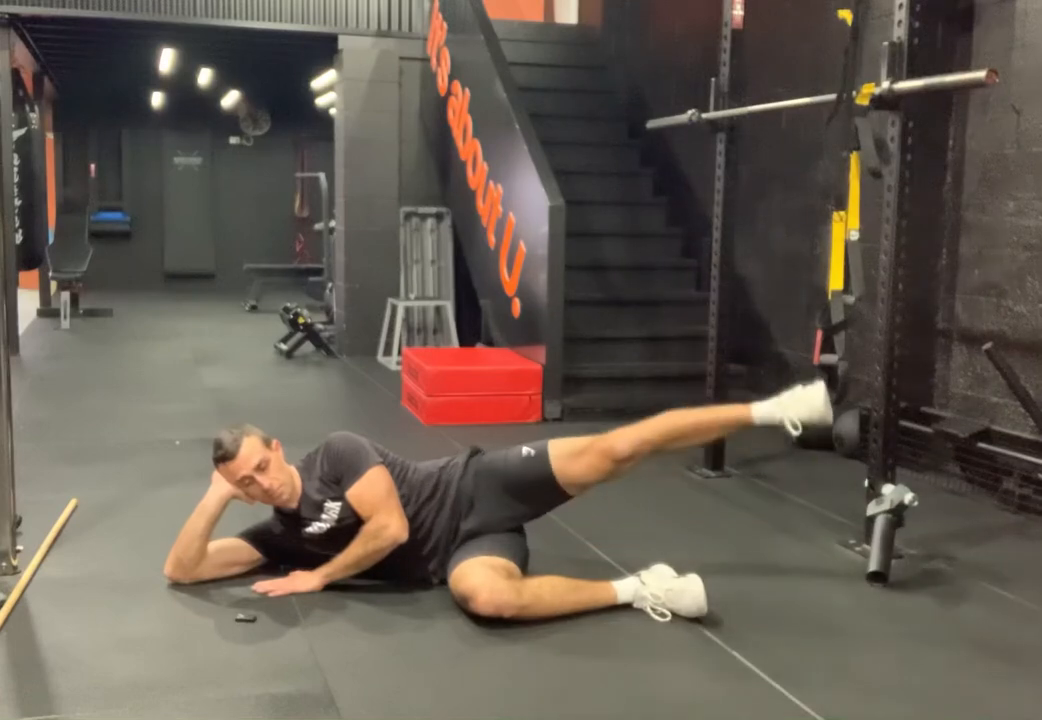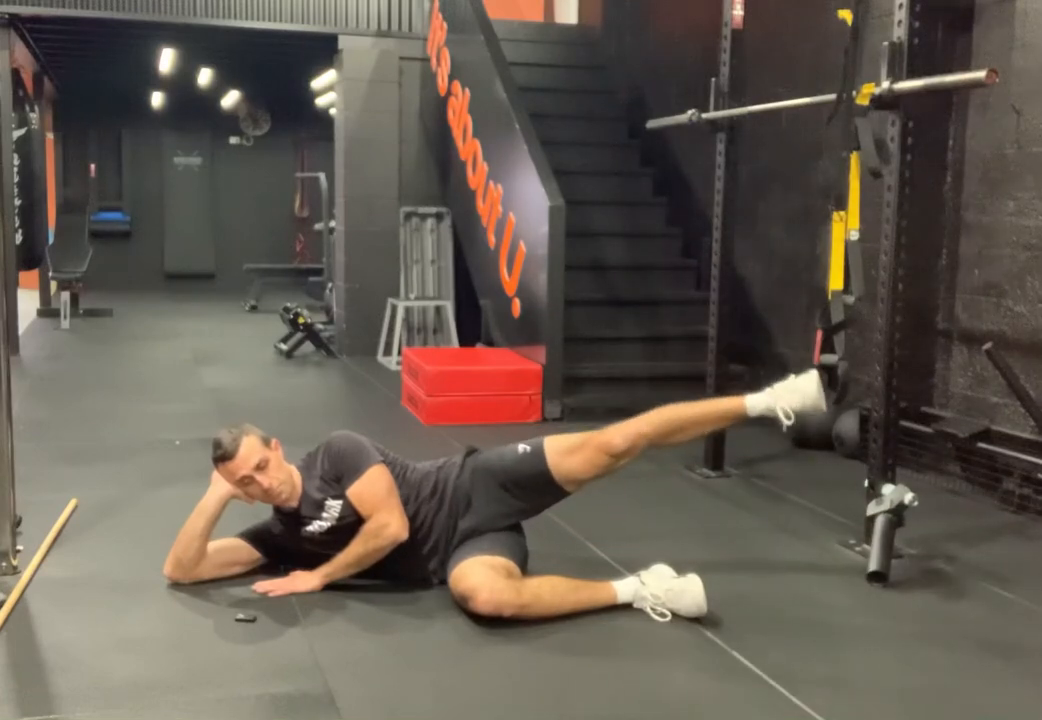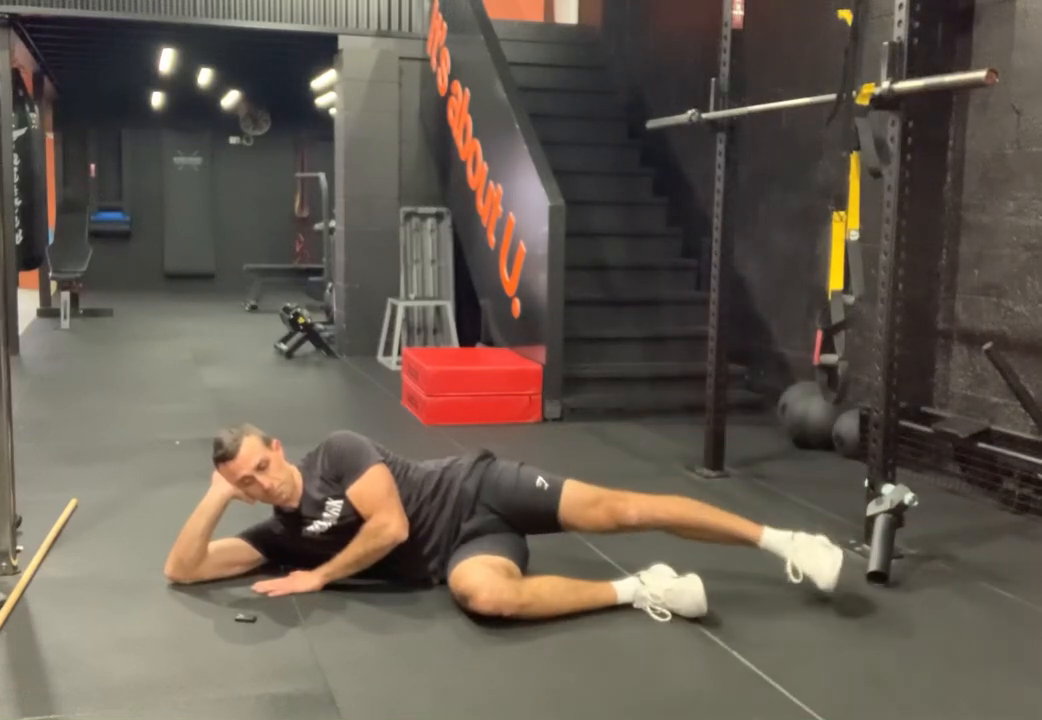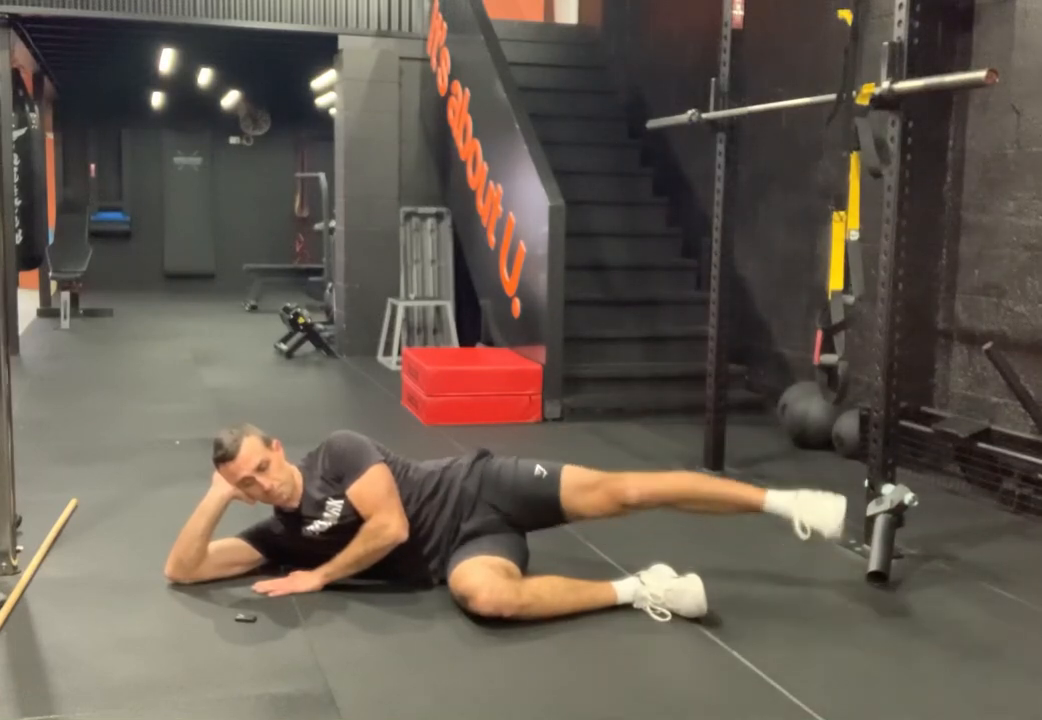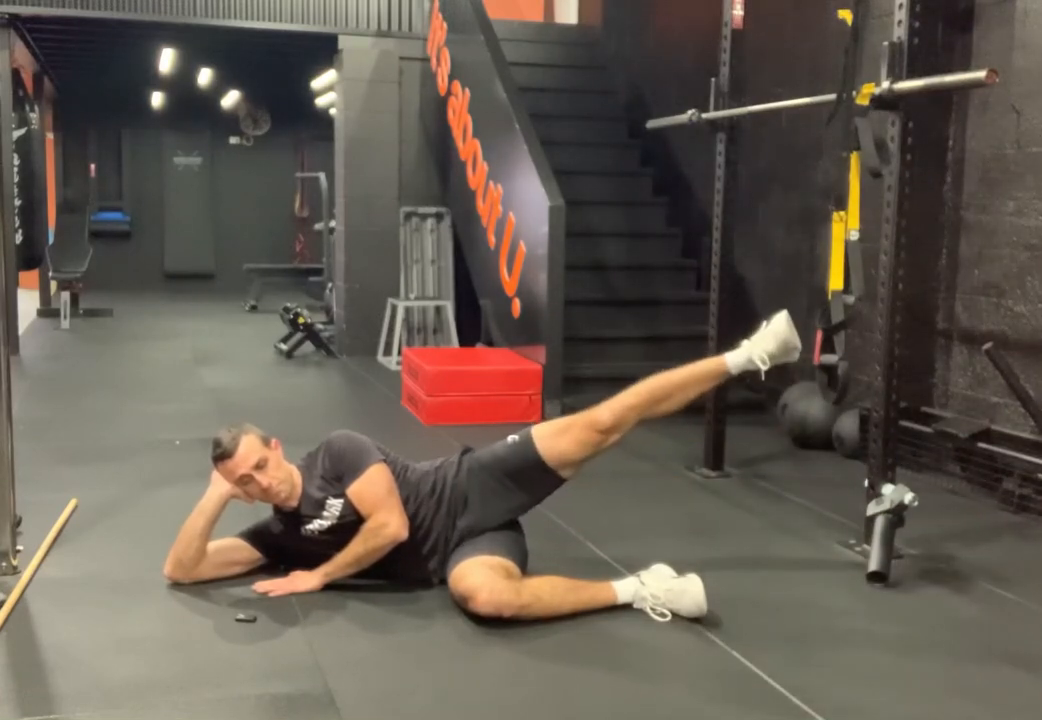
dt=1s
person 1, frame 1
left shoulder: (338, 452)
right shoulder: (279, 535)
left elbow: (391, 528)
right elbow: (181, 569)
left wrist: (319, 577)
right wrist: (214, 497)
left hip: (479, 486)
right hip: (468, 546)
left knee: (612, 450)
right knee: (485, 595)
left ankle: (773, 410)
right ankle: (636, 589)
person 1, frame 2
left shoulder: (336, 452)
right shoulder: (280, 535)
left elbow: (391, 526)
right elbow: (181, 569)
left wrist: (320, 577)
right wrist: (215, 495)
left hip: (474, 489)
right hip: (461, 551)
left knee: (611, 444)
right knee: (484, 595)
left ankle: (765, 401)
right ankle: (636, 590)
person 1, frame 3
left shoulder: (338, 452)
right shoulder: (279, 534)
left elbow: (390, 527)
right elbow: (182, 569)
left wrist: (319, 577)
right wrist: (215, 497)
left hip: (478, 491)
right hip: (459, 551)
left knee: (616, 508)
right knee: (484, 594)
left ankle: (779, 539)
right ankle: (636, 591)
person 1, frame 4
left shoulder: (338, 451)
right shoulder: (280, 534)
left elbow: (390, 527)
right elbow: (182, 570)
left wrist: (318, 578)
right wrist: (215, 496)
left hip: (477, 490)
right hip: (460, 549)
left knee: (618, 491)
right knee: (486, 595)
left ankle: (783, 503)
right ankle: (637, 591)
person 1, frame 5
left shoulder: (338, 451)
right shoulder: (281, 534)
left elbow: (390, 525)
right elbow: (181, 569)
left wrist: (319, 577)
right wrist: (215, 493)
left hip: (470, 489)
right hip: (457, 551)
left knee: (597, 426)
right knee: (484, 595)
left ankle: (744, 357)
right ankle: (634, 589)
